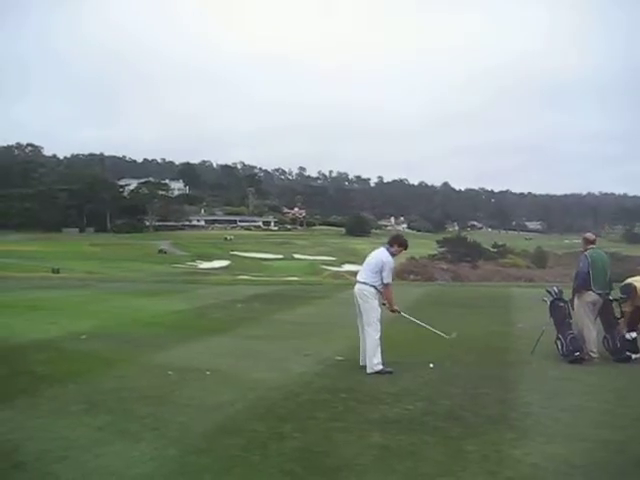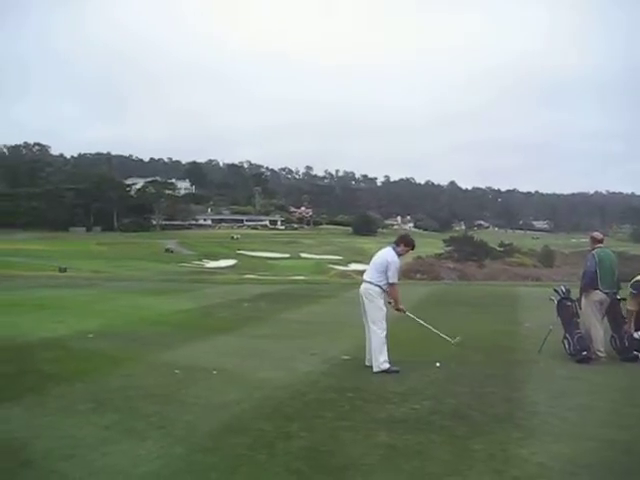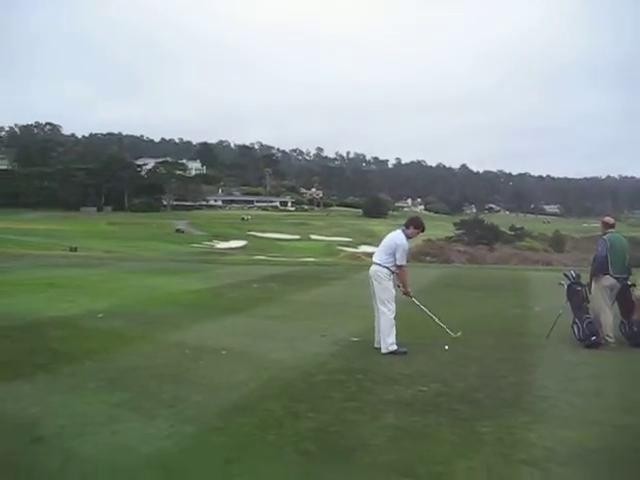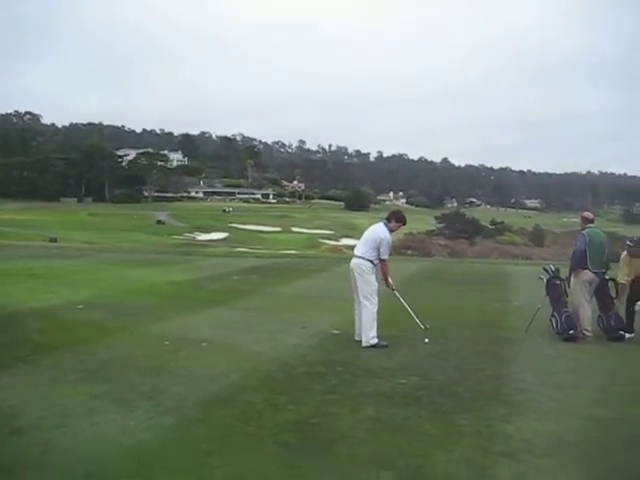
dt=0.2s
person 1, frame 1
left shoulder: (378, 252)
right shoulder: (388, 260)
right elbow: (387, 285)
left wrist: (385, 300)
right wrist: (392, 305)
left hip: (361, 289)
right hip: (368, 292)
left knee: (365, 328)
right knee: (373, 329)
left ankle: (365, 360)
right ankle: (374, 366)
person 1, frame 2
left shoulder: (386, 251)
right shoulder: (393, 260)
right elbow: (393, 285)
left wrist: (392, 299)
right wrist: (398, 304)
left hip: (367, 288)
right hip: (373, 291)
left knee: (372, 327)
right knee: (379, 328)
left ankle: (371, 359)
right ankle: (381, 365)
person 1, frame 3
left shoulder: (396, 234)
right shoulder: (402, 242)
right elbow: (401, 268)
left wrist: (402, 284)
right wrist: (405, 288)
left hip: (376, 270)
right hip: (382, 273)
left knee: (380, 309)
right knee: (387, 310)
left ankle: (380, 341)
right ankle: (388, 346)
person 1, frame 4
left shoulder: (377, 227)
right shoulder: (386, 236)
right elbow: (383, 262)
left wrist: (387, 276)
right wrist: (387, 280)
left hip: (357, 262)
right hip: (364, 266)
left knee: (361, 302)
right knee: (370, 303)
left ankle: (361, 334)
right ankle: (369, 340)
person 2, frame 1
left shoulder: (586, 256)
right shoulder: (604, 256)
left elbow: (581, 275)
right elbow: (608, 276)
left wrist: (575, 291)
right wrist: (607, 292)
left hip: (586, 294)
right hip: (600, 295)
left knee: (586, 324)
right knee: (590, 323)
left ankle: (592, 353)
right ankle: (590, 349)
person 2, frame 2
left shoulder: (593, 255)
right shoulder: (611, 255)
left elbow: (589, 274)
right elbow: (616, 275)
left wrist: (583, 290)
right wrist: (615, 291)
left hip: (594, 293)
right hip: (608, 294)
left knee: (593, 324)
right knee: (598, 322)
left ankle: (599, 352)
right ankle: (598, 349)
person 2, frame 3
left shoulder: (605, 240)
right shoulder: (623, 240)
left elbow: (599, 259)
right elbow: (627, 261)
left wrist: (593, 275)
right wrist: (626, 276)
left hip: (604, 278)
right hip: (618, 279)
left knee: (603, 309)
right knee: (607, 308)
left ankle: (609, 338)
right ankle: (607, 334)
person 2, frame 4
left shoulder: (584, 235)
right shoulder: (602, 235)
left elbow: (578, 254)
right elbow: (605, 255)
left wrist: (572, 269)
right wrist: (604, 271)
left hip: (583, 273)
right hip: (597, 274)
left knee: (581, 303)
right knee: (586, 302)
left ankle: (586, 332)
right ankle: (585, 328)
